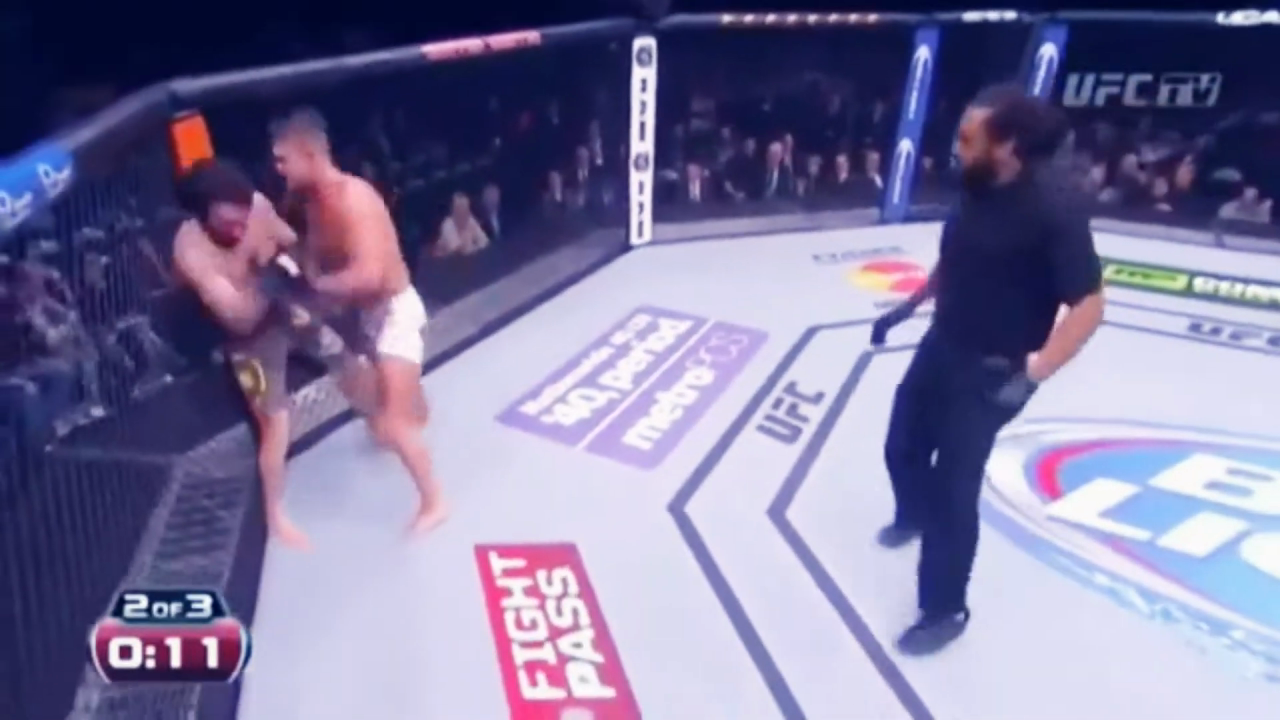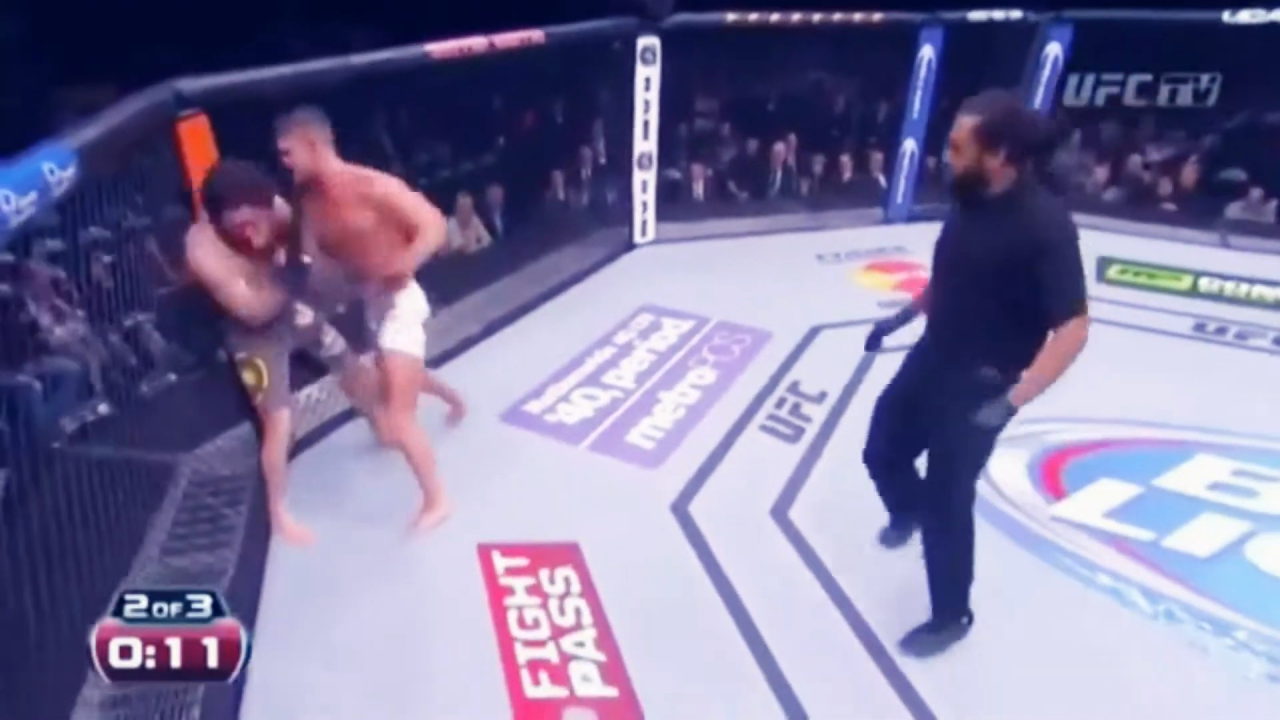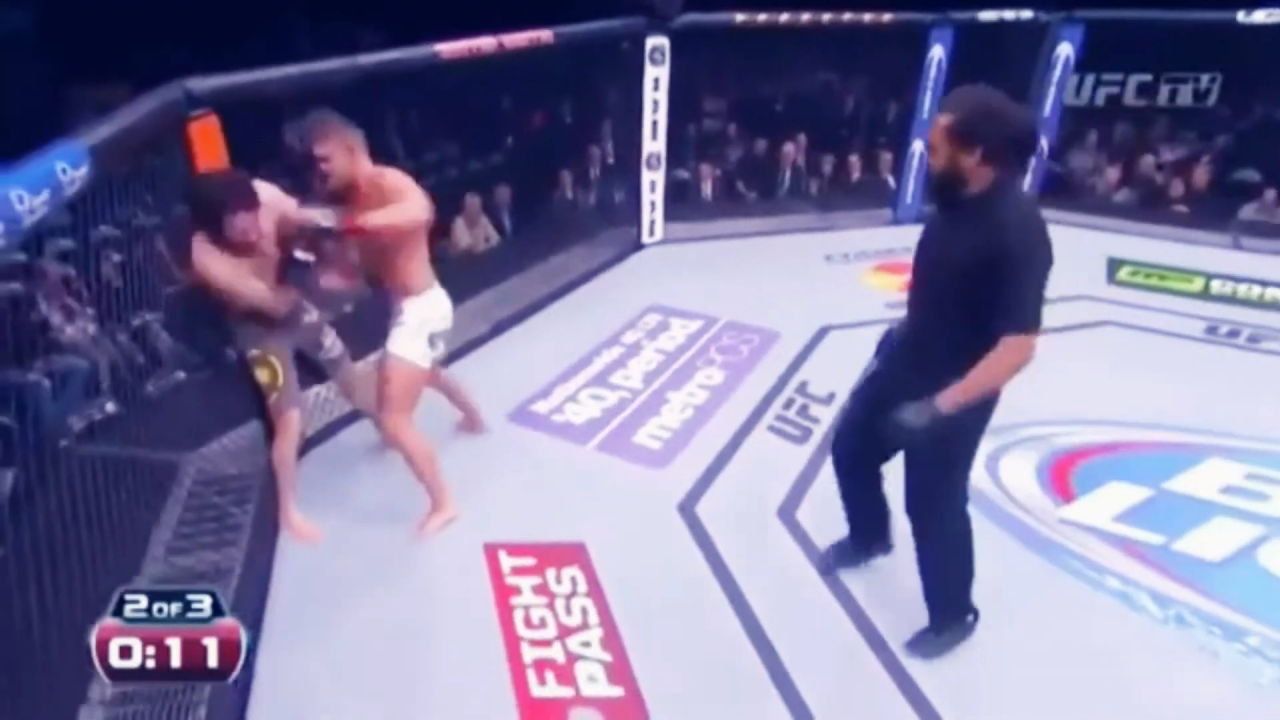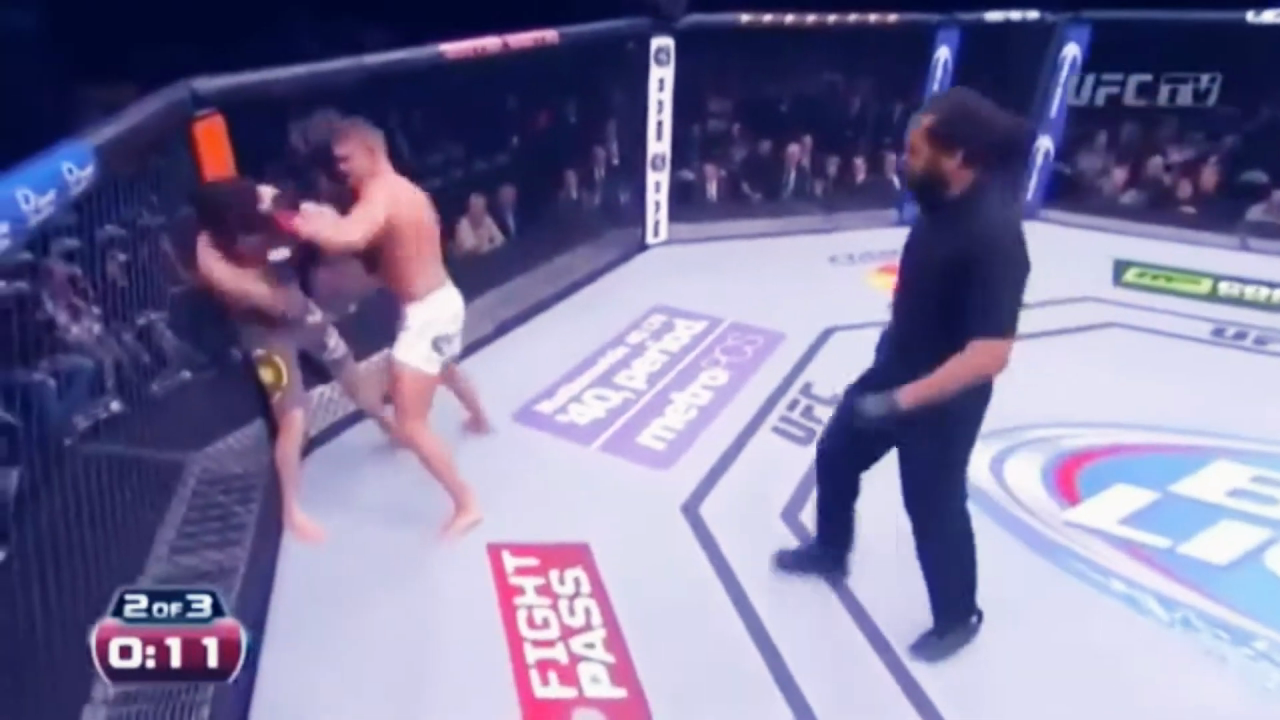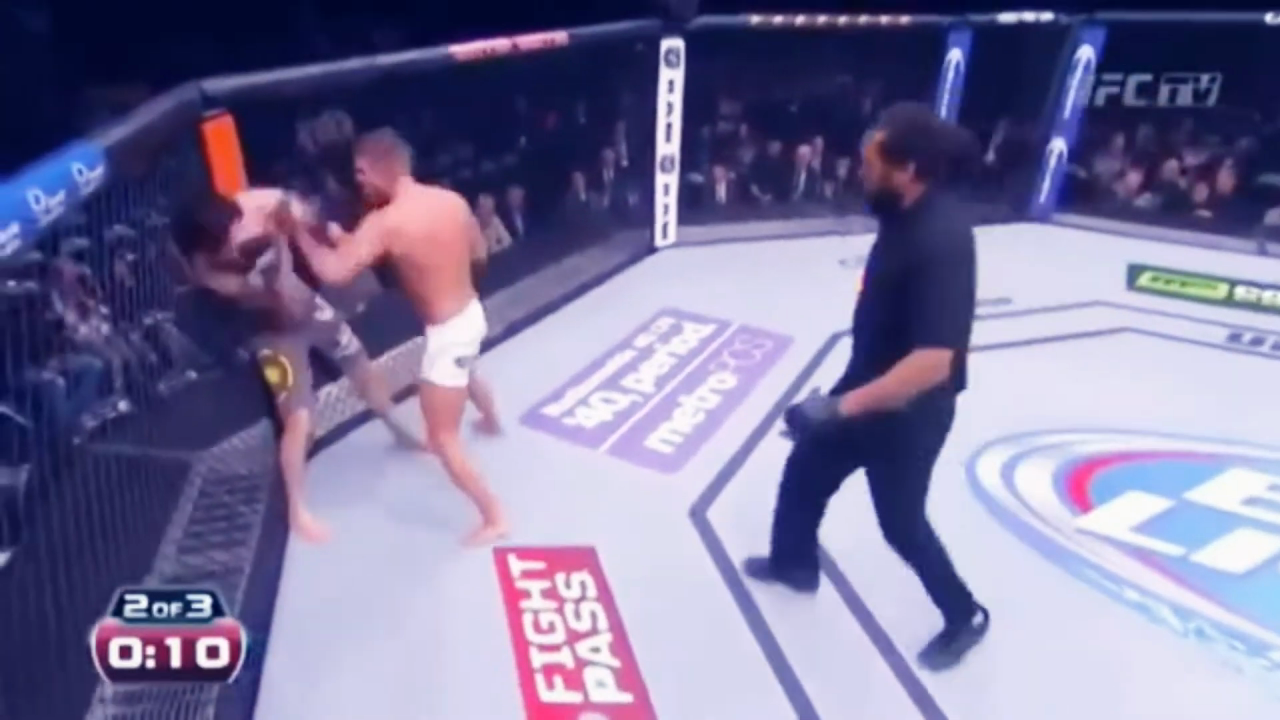
dt=0.1s
person 1, frame 1
left shoulder: (1055, 209)
right shoulder: (976, 189)
left elbow: (1087, 307)
left wrist: (1030, 377)
right wrist: (906, 307)
left hip: (990, 371)
right hip: (941, 347)
left knee: (953, 486)
right knee: (902, 448)
left ankle: (945, 610)
right ankle: (917, 515)
person 1, frame 2
left shoulder: (1044, 225)
right shoulder: (970, 198)
left elbow: (1072, 329)
left wrist: (1013, 400)
right wrist: (902, 316)
left hip: (979, 385)
right hip: (932, 356)
left knee: (949, 497)
right knee: (882, 451)
left ankle: (951, 614)
right ankle: (911, 512)
person 1, frame 3
left shoulder: (1016, 229)
right shoulder: (957, 199)
left elbow: (1018, 347)
left wrist: (941, 405)
right wrist: (901, 330)
left hip: (958, 389)
right hip: (907, 361)
left knee: (934, 503)
right knee: (850, 447)
left ankle: (953, 615)
right ankle: (868, 535)
person 1, frame 4
left shoulder: (993, 234)
right shoulder: (945, 201)
left elbow: (990, 353)
left wrist: (897, 400)
left hip: (942, 398)
right hip: (900, 367)
left knee: (934, 507)
right knee: (835, 454)
left ankle: (958, 616)
right ankle: (828, 553)
person 1, frame 5
left shoulder: (938, 241)
right shoulder: (912, 218)
left elbow: (932, 362)
left wrist: (837, 407)
left hip: (906, 410)
right hip: (870, 385)
left knee: (902, 521)
right knee: (804, 470)
left ankle: (964, 615)
right ankle: (794, 562)
person 2, frame 1
left shoulder: (351, 200)
right shoulder: (314, 202)
left elbow: (366, 276)
right elbow: (317, 261)
left wrist: (319, 284)
left hip: (396, 310)
right hip: (371, 309)
left knee: (395, 422)
right knee: (375, 387)
left ankle: (433, 503)
right ankle: (419, 413)
person 2, frame 2
left shoulder: (372, 186)
right shoulder: (312, 200)
left elbow: (434, 227)
right elbow: (311, 255)
left wrist: (397, 268)
left hip: (399, 303)
right hip: (376, 302)
left knee: (398, 417)
right knee: (397, 377)
left ankle: (436, 501)
right ankle: (455, 400)
person 2, frame 3
left shoulder: (388, 183)
right shoulder: (346, 197)
left elbow: (421, 212)
right elbow: (357, 265)
left wrist: (353, 220)
left hip: (418, 311)
right hip: (422, 304)
left knee: (395, 420)
right knee: (430, 375)
left ankle: (442, 504)
right ankle: (473, 418)
person 2, frame 4
left shoulder: (384, 194)
right shoulder: (404, 194)
left elbow: (346, 239)
left wrist: (296, 222)
left hip: (425, 314)
right hip: (445, 300)
left knee: (411, 424)
right knee: (446, 370)
left ankle: (466, 506)
right ankle: (479, 418)
person 2, frame 5
left shoulder: (387, 221)
right shoulder: (452, 201)
left elbow: (334, 270)
right elbow: (476, 249)
left wrist: (302, 238)
left hip: (447, 334)
right hip: (471, 315)
left knee: (442, 441)
right knee: (465, 376)
left ankle: (494, 519)
right ankle: (492, 421)
person 3, frame 1
left shoulder: (253, 207)
right shoulder: (190, 251)
left elbow: (291, 243)
right elbow: (241, 319)
left wrist: (289, 262)
right wrist: (268, 277)
left hip: (283, 309)
right hip: (248, 335)
left knee: (344, 359)
right knee: (278, 425)
right ankle: (274, 515)
person 3, frame 2
left shoulder: (268, 204)
right shoulder: (202, 251)
right elbow: (257, 313)
right wrist: (284, 271)
left hip: (288, 307)
right hip: (254, 332)
left knee: (349, 363)
right knee: (280, 422)
right ankle: (279, 513)
person 3, frame 3
left shoulder: (266, 196)
right shoulder: (207, 257)
right elbow: (278, 306)
right wrist: (287, 260)
left hip: (295, 306)
right hip: (258, 326)
left knee: (346, 369)
right knee: (290, 420)
right ankle: (288, 511)
person 3, frame 4
left shoulder: (265, 200)
right shoulder: (212, 262)
right elbow: (282, 305)
right wrist: (282, 265)
left hip: (298, 306)
right hip: (264, 327)
left knee: (349, 369)
right knee: (294, 419)
left ankle: (391, 429)
right ankle: (292, 511)
person 3, frame 5
left shoulder: (268, 202)
right shoulder: (206, 268)
right elbow: (288, 307)
right wrist: (267, 274)
left hip: (309, 304)
right hip: (275, 328)
left knee: (360, 365)
right knee: (299, 419)
left ankle: (398, 432)
right ankle: (298, 511)
